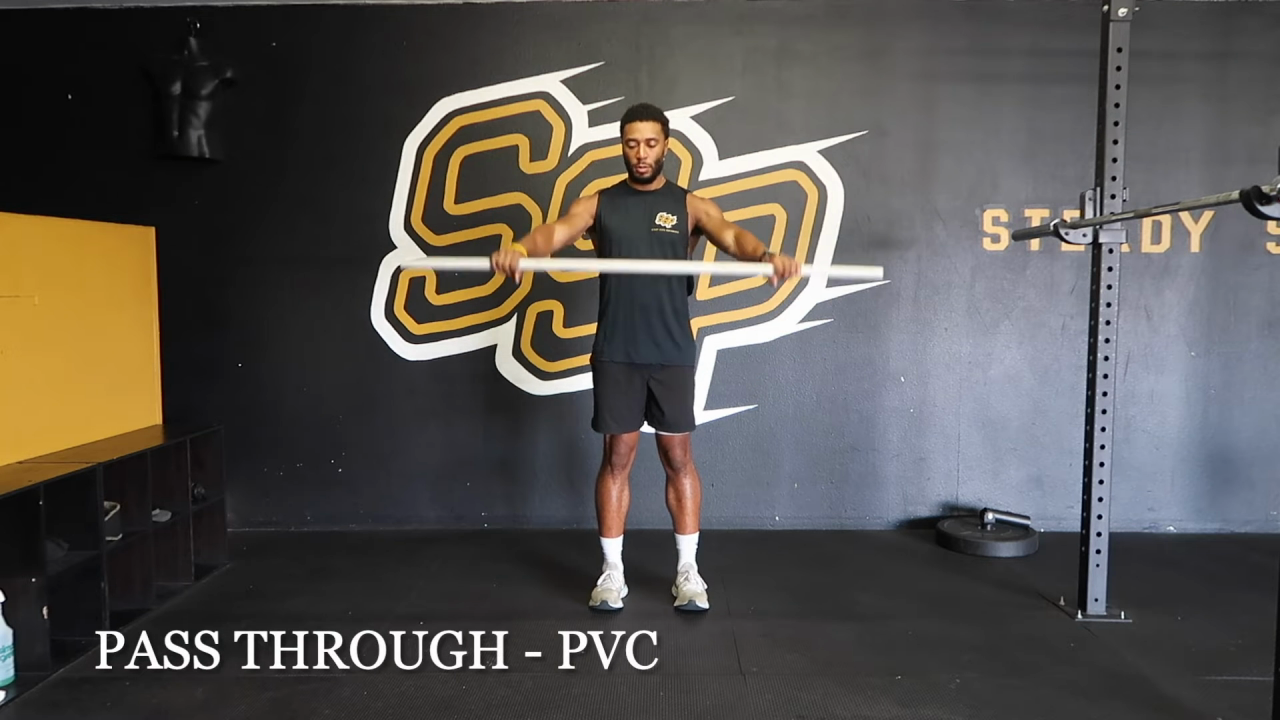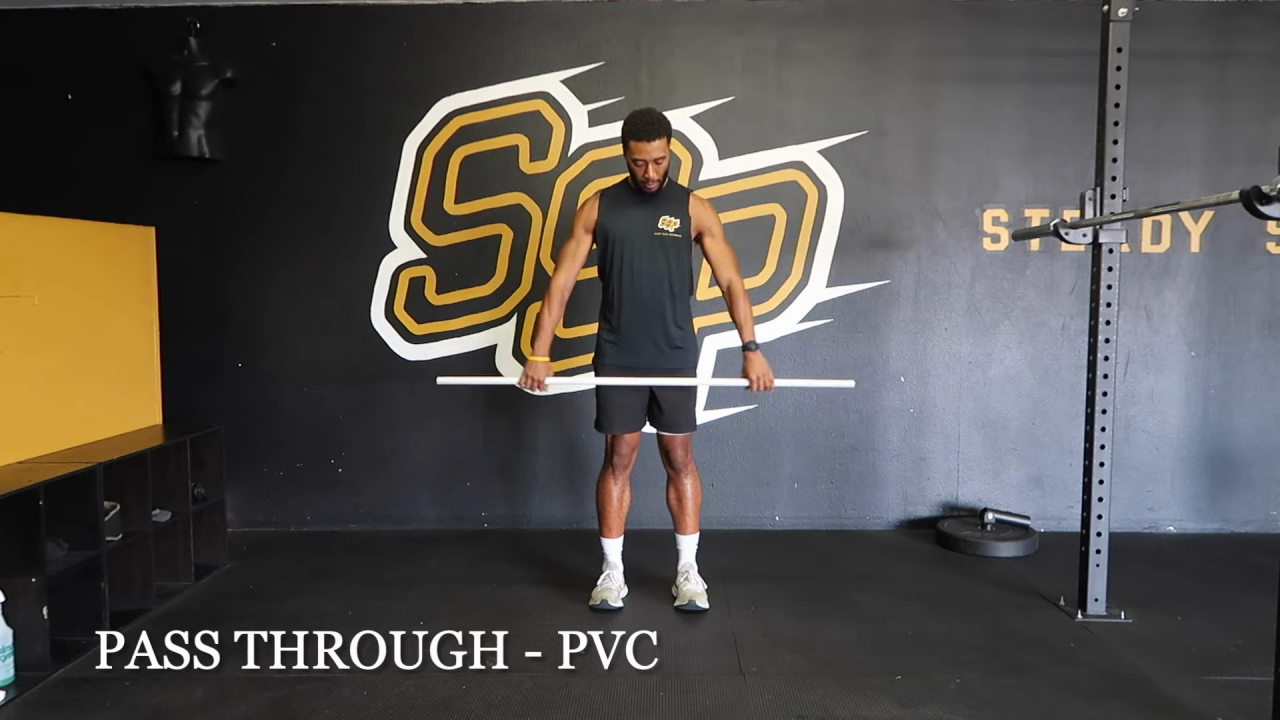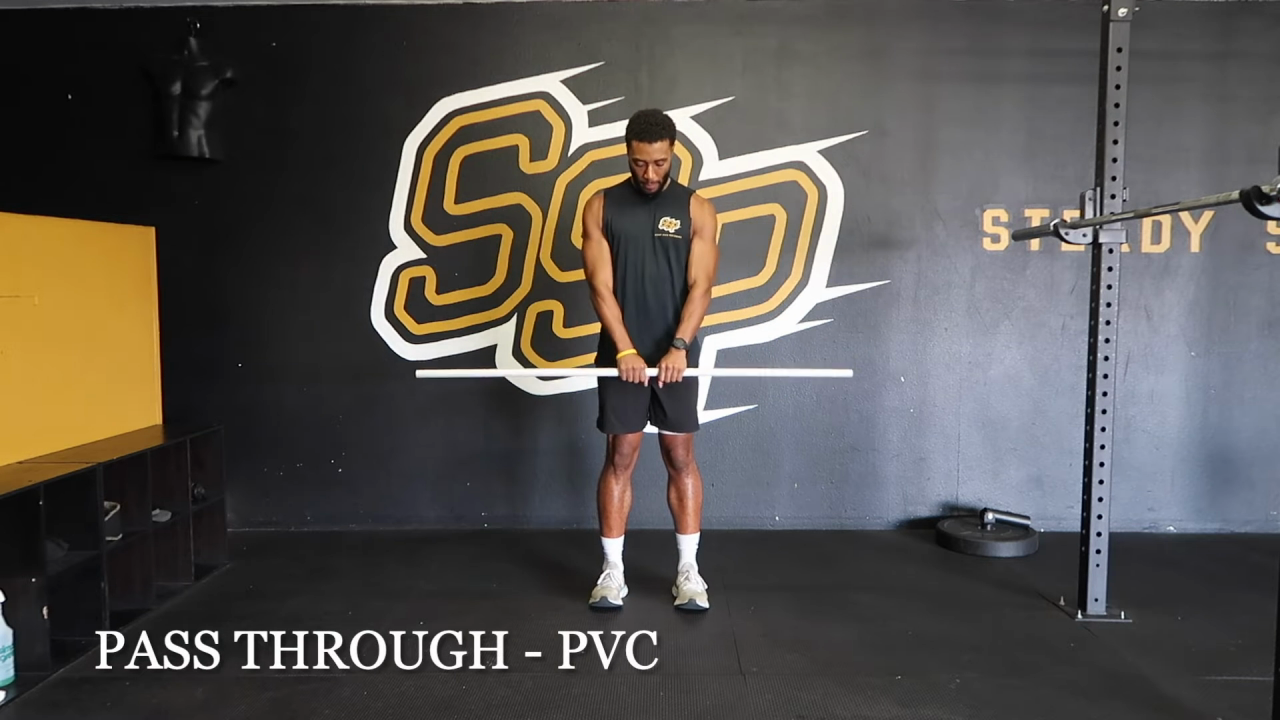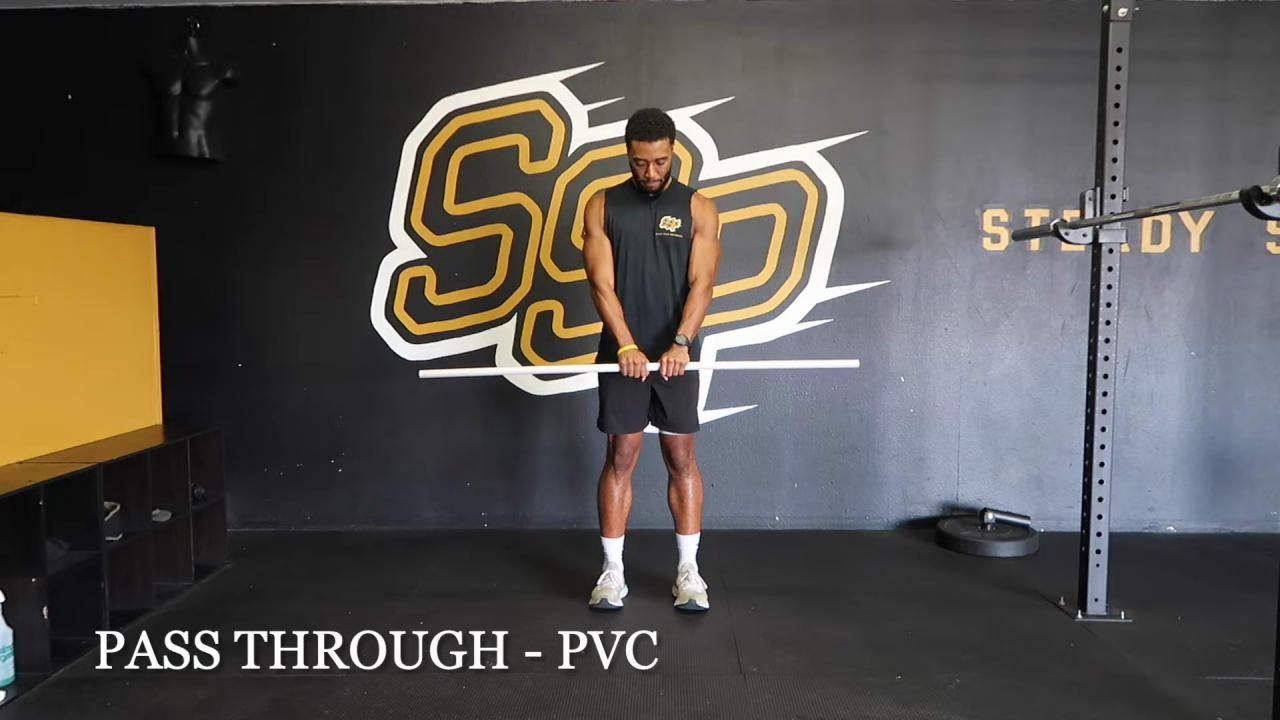
dt=0.4s
person 1, frame 1
left shoulder: (690, 204)
right shoulder: (598, 203)
left elbow: (732, 236)
right elbow: (556, 231)
left wrist: (769, 256)
right wrist: (518, 252)
left hip: (672, 353)
right hip: (615, 354)
left knee: (678, 459)
right knee: (616, 458)
left ankle: (687, 571)
right ankle: (612, 572)
person 1, frame 2
left shoulder: (695, 208)
right shoulder: (597, 207)
left elbow: (731, 281)
right elbow: (563, 280)
left wrist: (751, 348)
right wrist: (542, 350)
left hip: (675, 355)
right hip: (617, 357)
left knee: (680, 458)
right knee: (618, 458)
left ankle: (688, 571)
right ankle: (612, 571)
person 1, frame 3
left shoulder: (696, 209)
right shoulder: (601, 206)
left elbow: (700, 286)
right elbow: (601, 287)
left wrist: (679, 347)
right wrist: (625, 351)
left hip: (675, 354)
right hip: (622, 354)
left knee: (680, 457)
right knee: (619, 458)
left ankle: (688, 570)
right ankle: (612, 570)
person 1, frame 4
left shoulder: (698, 207)
right shoulder: (602, 206)
left elbow: (701, 284)
right elbow: (602, 284)
left wrist: (680, 343)
right wrist: (627, 347)
left hip: (676, 353)
right hip: (622, 353)
left knee: (681, 458)
right knee: (620, 458)
left ankle: (688, 570)
right ankle: (612, 571)
